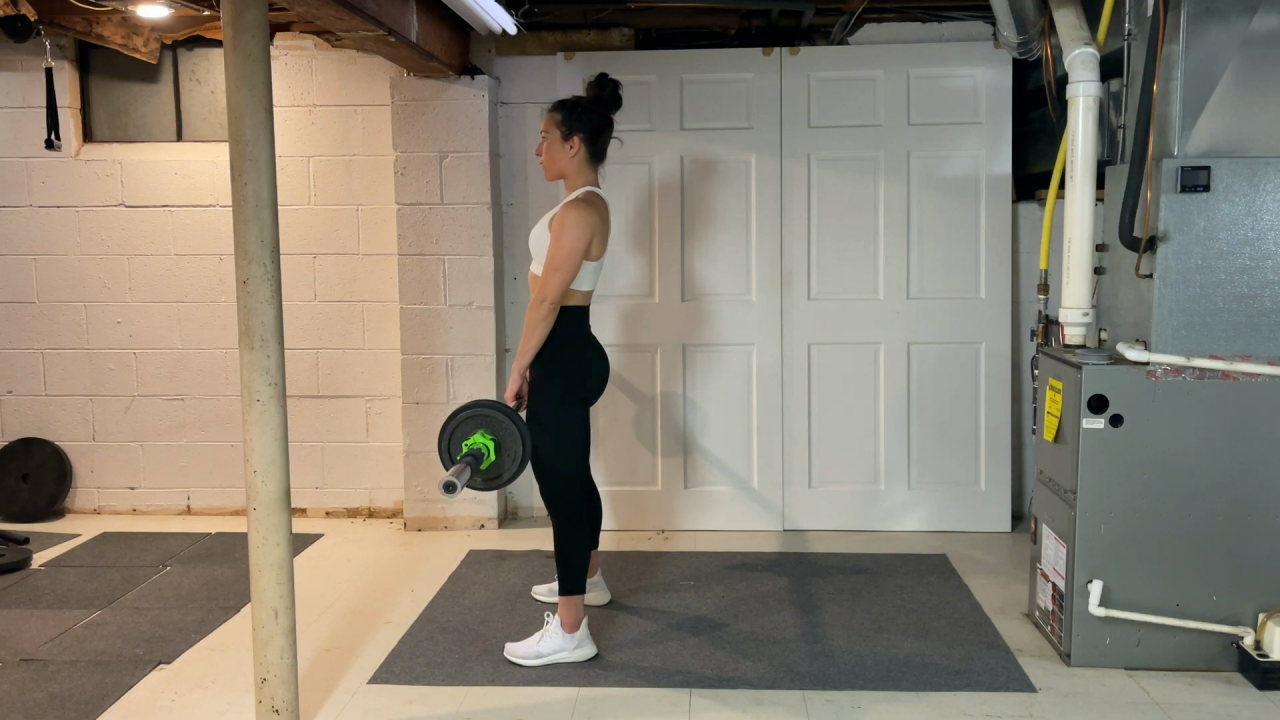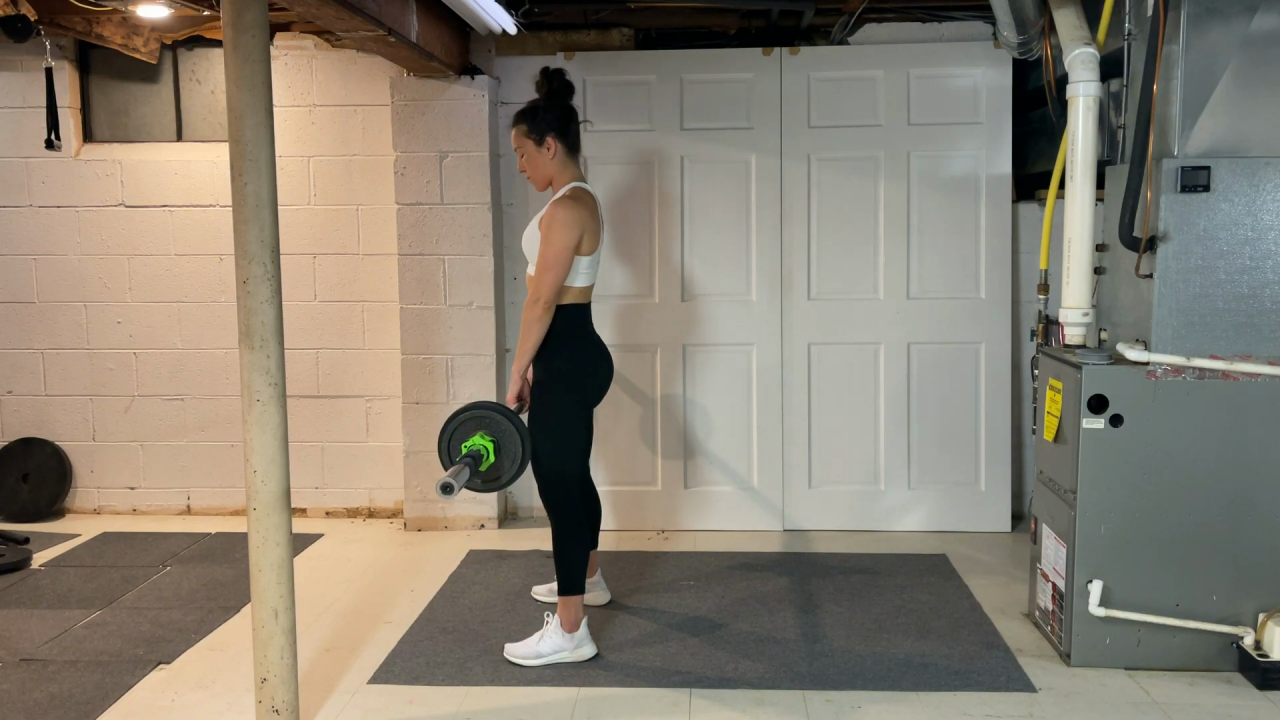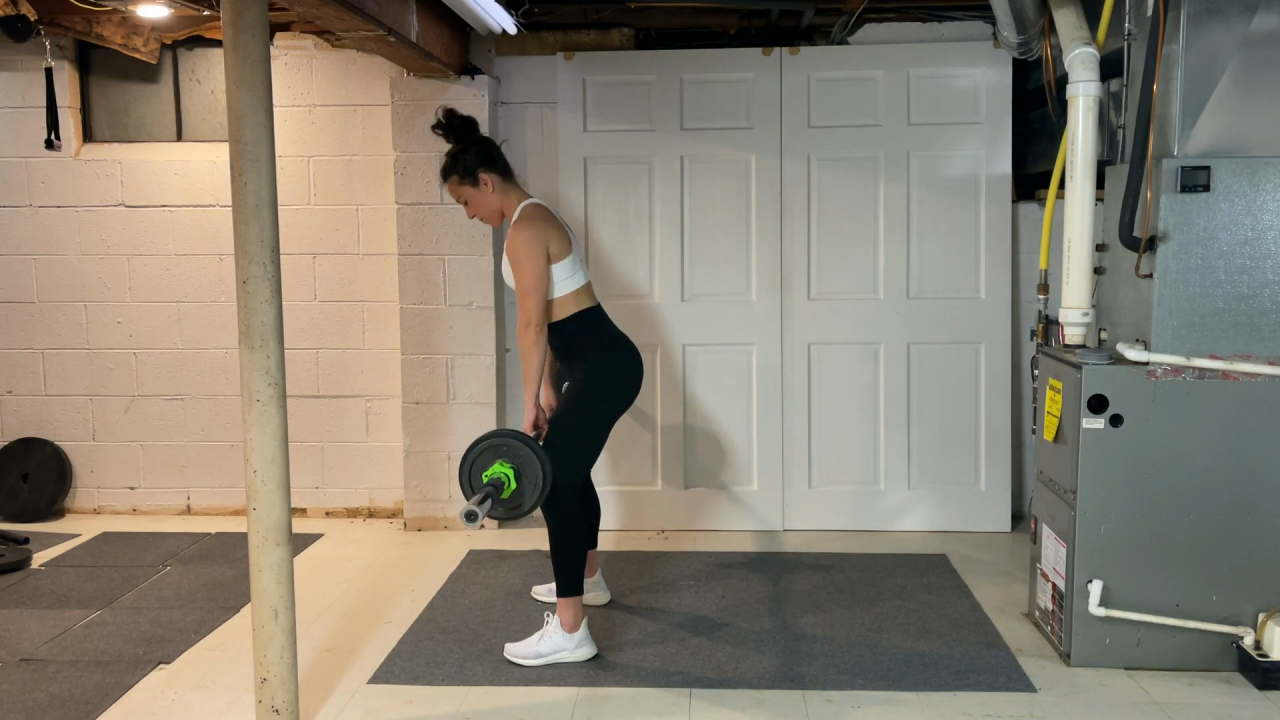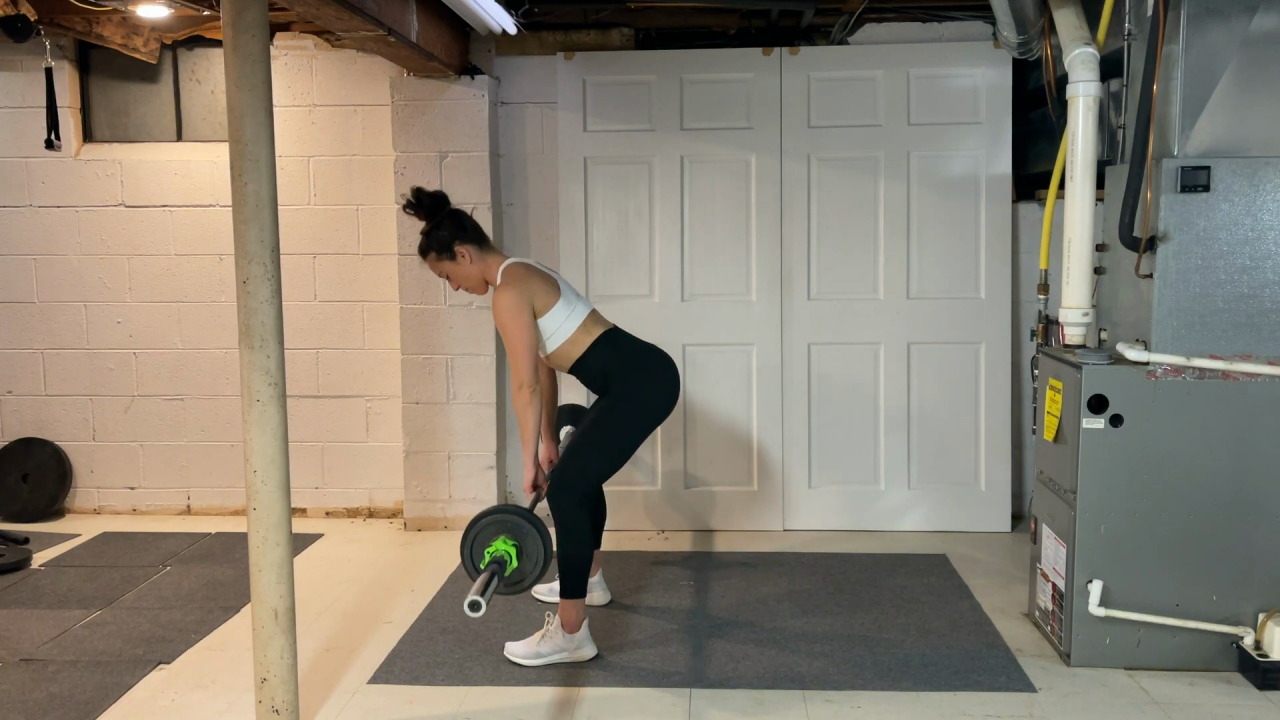
dt=0.5s
person 1, frame 1
left shoulder: (579, 210)
right shoulder: (583, 204)
left elbow: (547, 300)
left wrist: (517, 372)
right wrist: (533, 365)
left hip: (563, 361)
right hip: (569, 356)
left knee: (560, 487)
right knee: (572, 477)
left ankle: (570, 632)
right ankle: (587, 579)
person 1, frame 2
left shoulder: (567, 207)
right shoulder: (576, 201)
left elbow: (541, 301)
left wrist: (518, 373)
right wrist: (534, 366)
left hip: (567, 362)
right hip: (575, 356)
left knee: (559, 487)
right knee: (572, 477)
left ankle: (570, 632)
right ankle: (588, 579)
person 1, frame 3
left shoulder: (524, 229)
right shoulder: (535, 218)
left elbow: (532, 324)
left wrist: (531, 402)
right wrist: (549, 389)
left hip: (602, 367)
right hip: (604, 361)
left knee: (555, 482)
right knee: (569, 470)
left ankle: (570, 633)
right ankle: (588, 579)
person 1, frame 4
left shoulder: (508, 290)
right shoulder: (523, 274)
left elbow: (525, 386)
right elbow: (544, 369)
left wrist: (530, 461)
right wrist: (548, 441)
left hip: (638, 384)
right hip: (639, 375)
left knee: (566, 489)
right knee: (577, 475)
left ankle: (571, 634)
right ankle: (589, 578)
